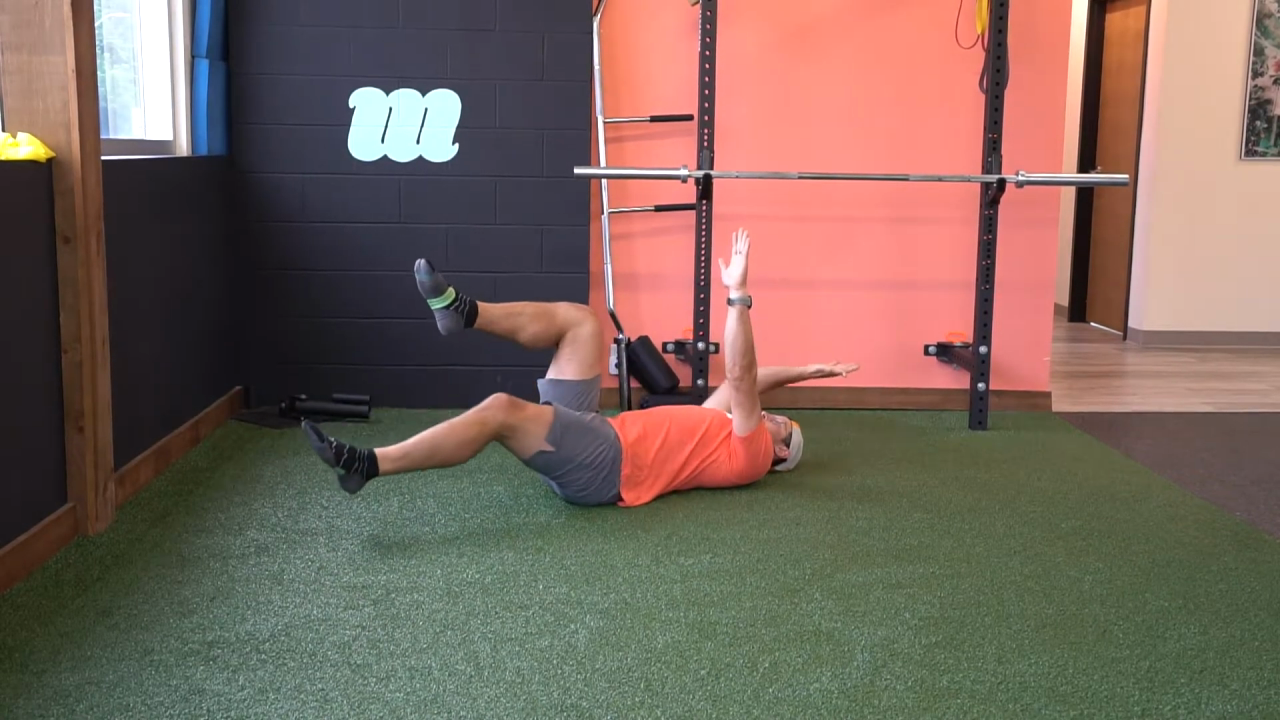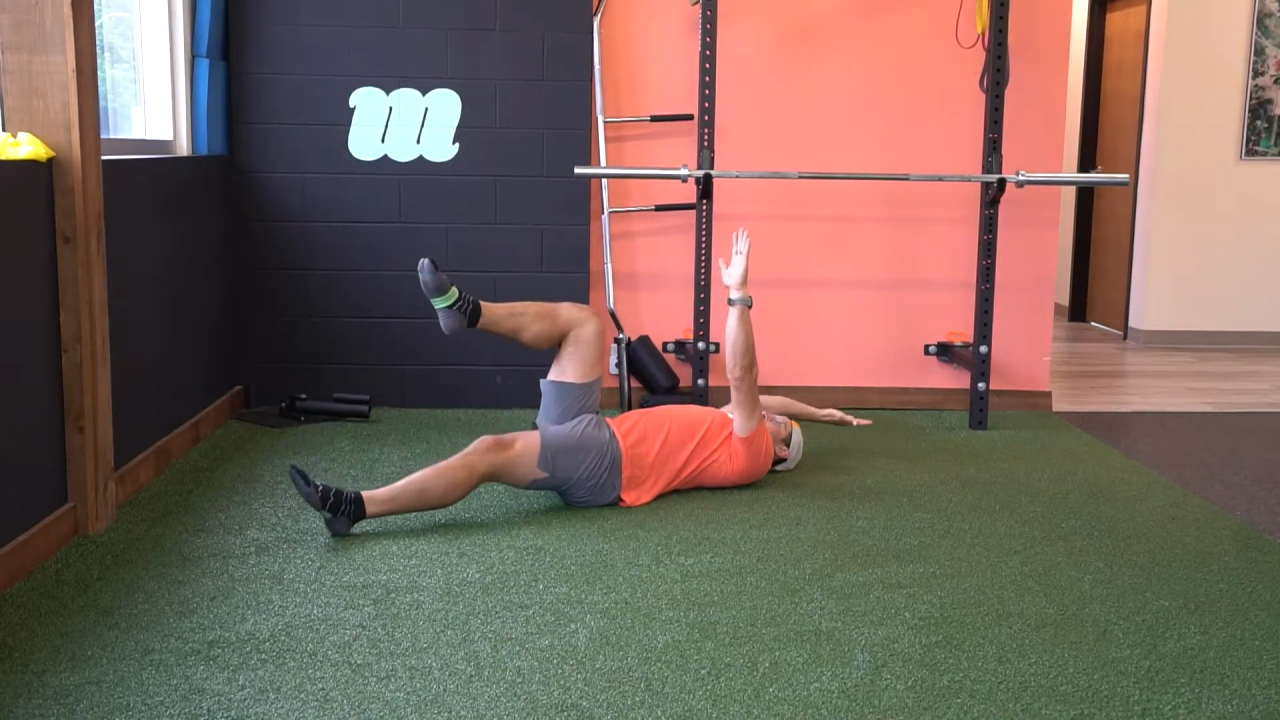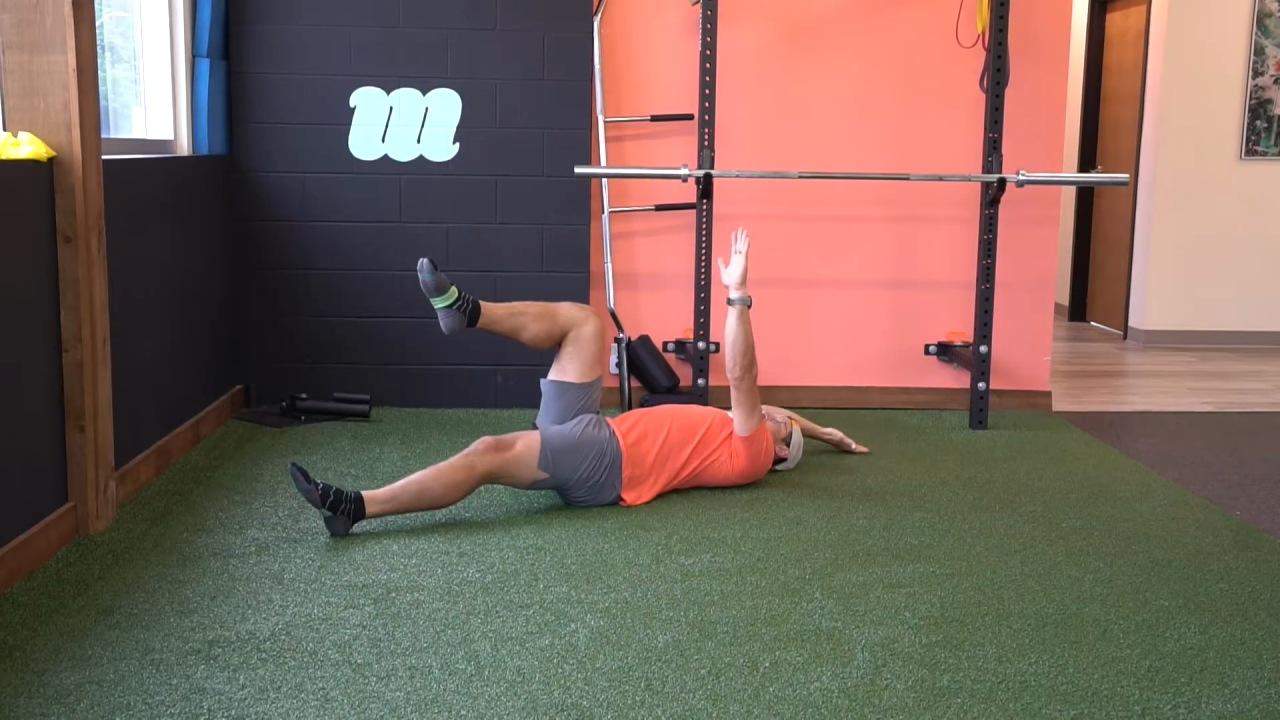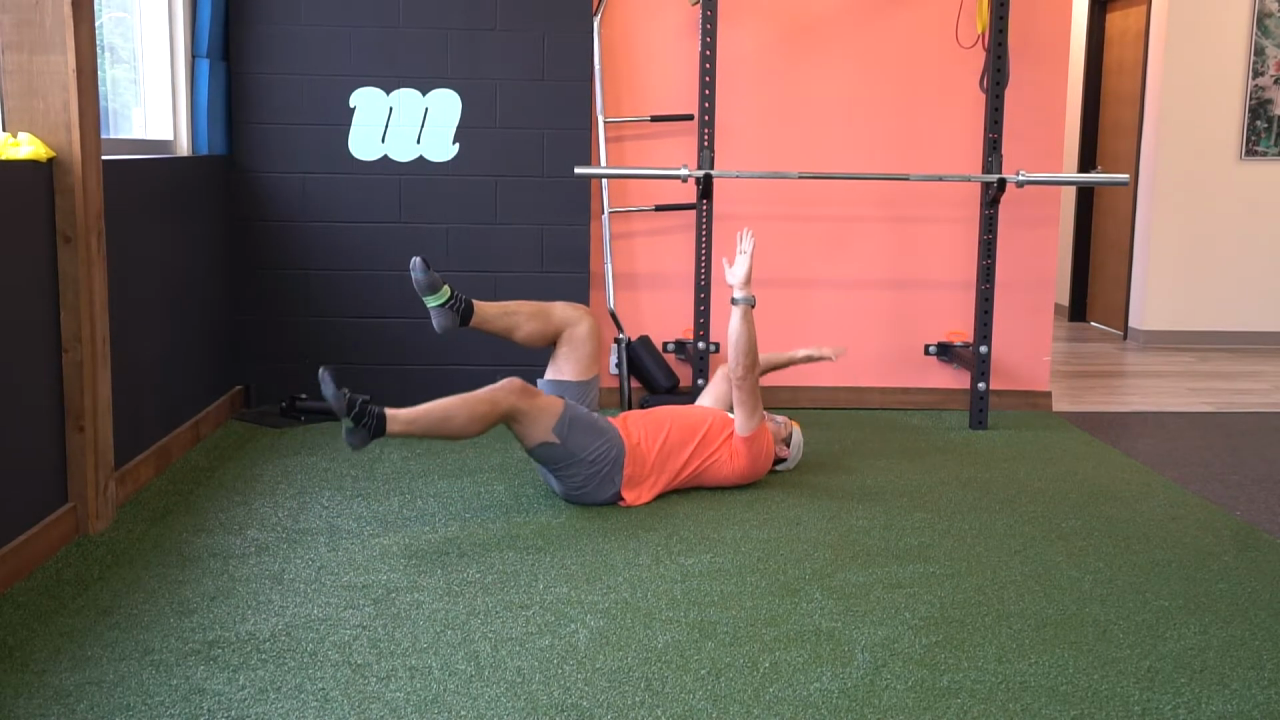
dt=0.5s
person 1, frame 1
left shoulder: (748, 455)
right shoulder: (720, 430)
left elbow: (743, 378)
right elbow: (740, 381)
left wrist: (738, 294)
right wrist: (809, 370)
left hip: (602, 467)
right hip: (587, 436)
left knee: (500, 409)
right knee: (579, 320)
left ankle: (366, 464)
right ankle: (463, 311)
person 1, frame 2
left shoulder: (750, 453)
right shoulder: (730, 428)
left elbow: (743, 379)
right elbow: (761, 399)
left wrist: (738, 295)
right wrist: (823, 412)
left hip: (602, 465)
right hip: (584, 432)
left knee: (487, 452)
right knee: (583, 319)
left ankle: (353, 507)
right ankle: (465, 310)
person 1, frame 3
left shoulder: (750, 453)
right shoulder: (732, 431)
left elbow: (742, 378)
right elbow: (763, 405)
left wrist: (738, 294)
right wrist: (827, 431)
left hip: (603, 464)
right hip: (585, 430)
left knee: (487, 454)
right knee: (582, 319)
left ankle: (353, 507)
right ankle: (465, 310)
person 1, frame 4
left shoulder: (751, 452)
right shoulder: (719, 427)
left elbow: (742, 378)
right elbow: (728, 374)
left wrist: (741, 294)
right wrist: (797, 354)
left hip: (601, 468)
right hip: (581, 441)
left knee: (511, 390)
right knee: (575, 318)
left ankle: (375, 421)
right ankle: (458, 308)
